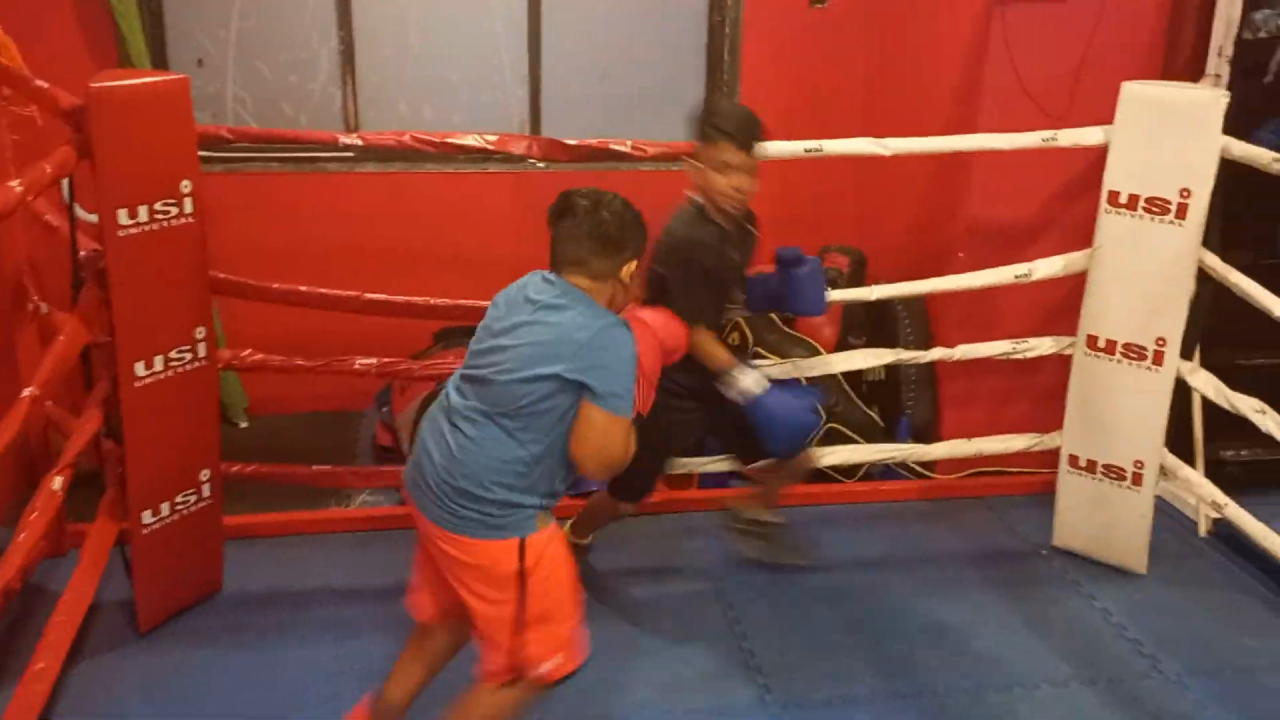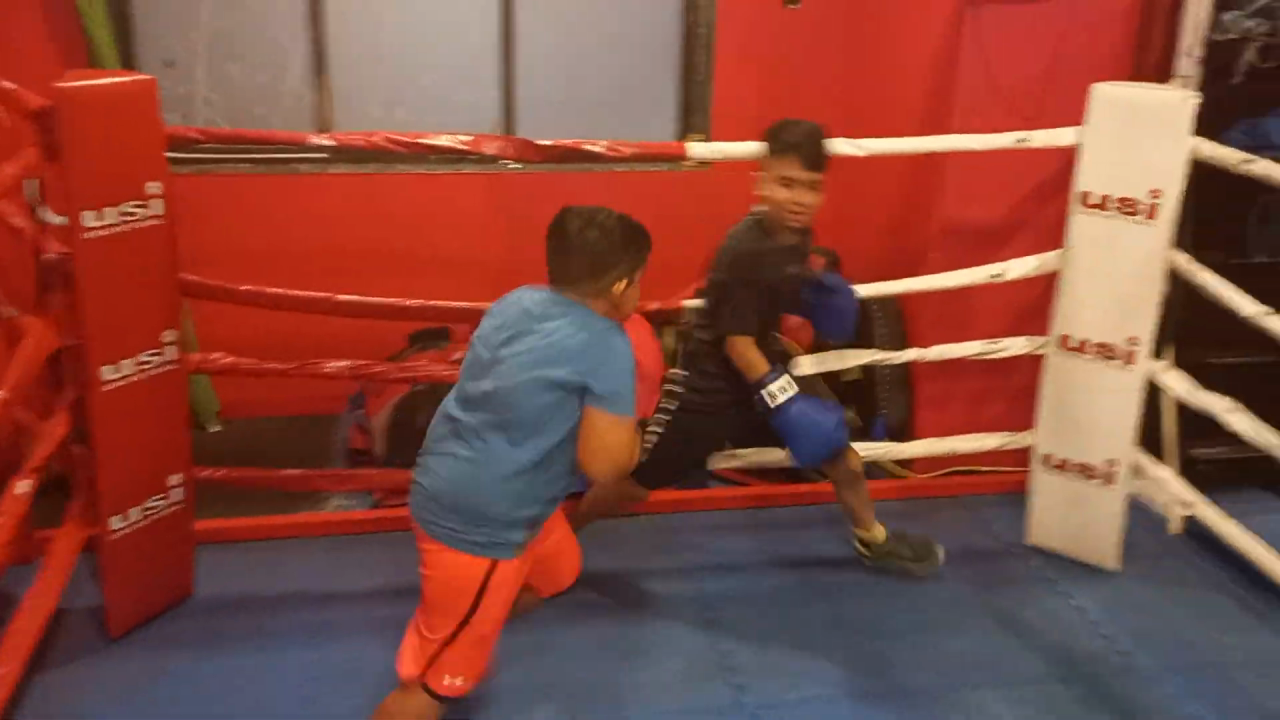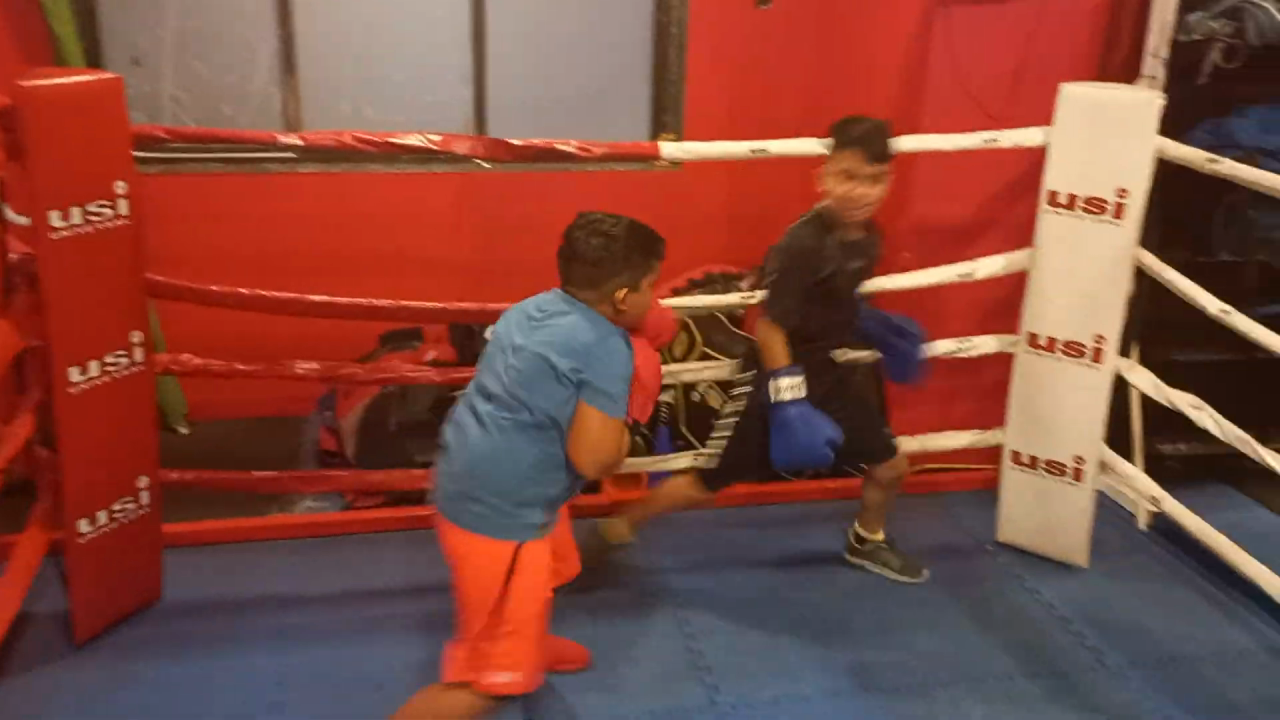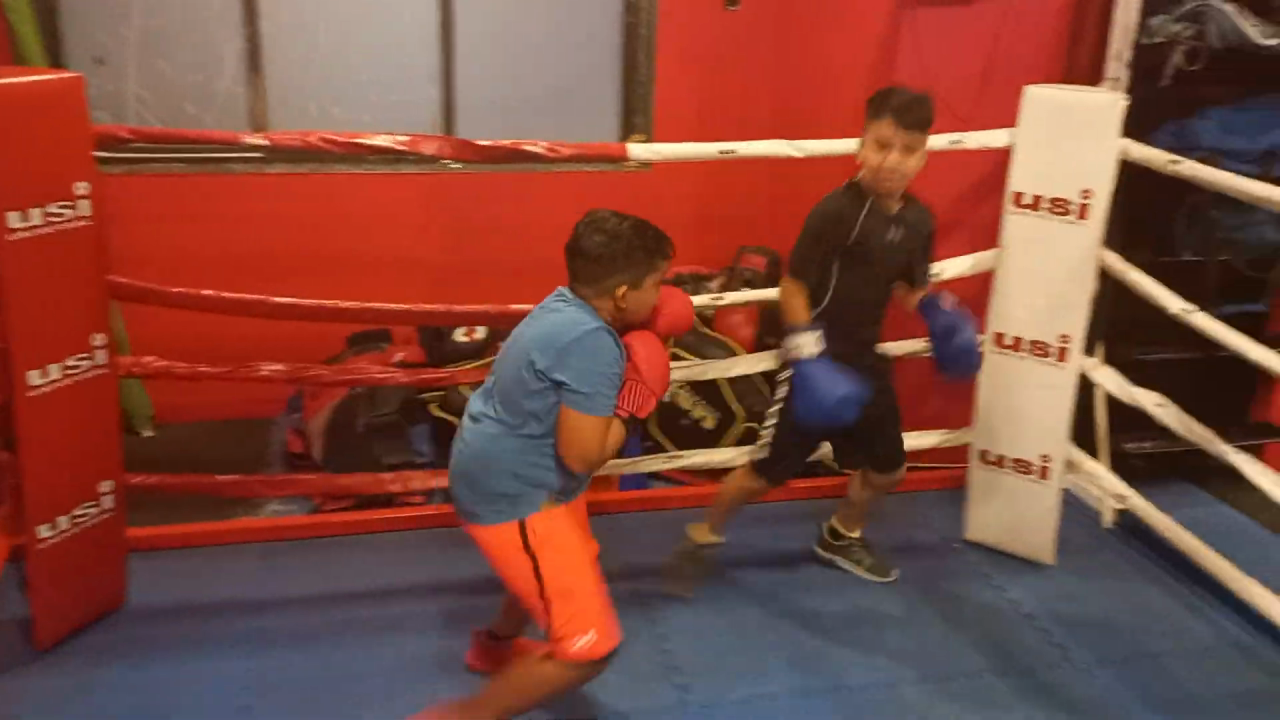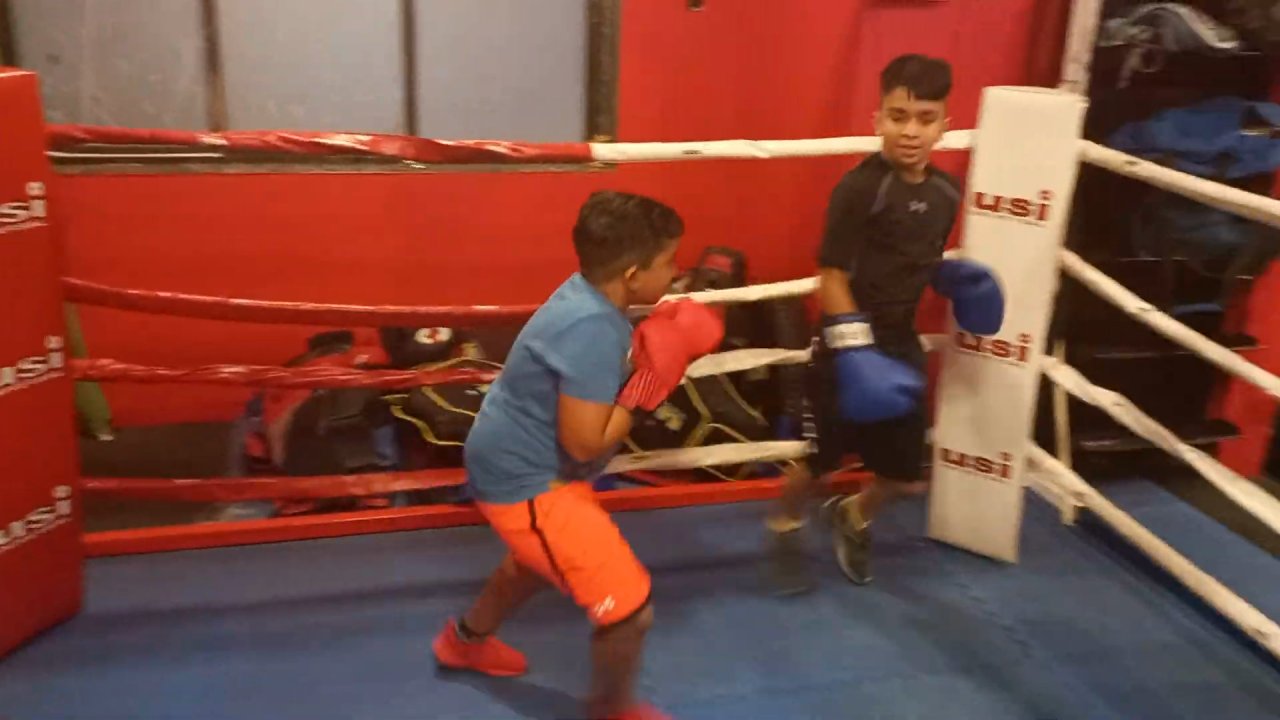
dt=0.1s
person 1, frame 1
left shoulder: (522, 291)
right shoulder: (610, 340)
right elbow: (599, 459)
right wrist: (633, 388)
left hip: (435, 482)
right hip: (491, 515)
left knee: (452, 615)
right knee: (537, 662)
person 1, frame 2
left shoulder: (517, 304)
right shoulder: (607, 349)
right elbow: (607, 468)
right wrist: (631, 404)
left hip: (446, 488)
right hip: (479, 524)
left knee: (555, 571)
right knee: (446, 673)
person 1, frame 3
left shoulder: (531, 309)
right shoulder: (606, 349)
right elbow: (590, 459)
right wrist: (632, 402)
left hip: (468, 481)
right hip: (497, 511)
left knee: (554, 568)
right knee: (496, 675)
left ankle: (530, 643)
person 1, frame 4
left shoulder: (563, 309)
right shoulder: (591, 342)
right elbow: (582, 456)
left wrist: (644, 339)
right wrist: (637, 396)
left hip: (504, 476)
right hip: (512, 499)
left knee: (546, 572)
right knee: (591, 645)
left ankle: (495, 645)
person 1, frame 5
left shoulder: (583, 296)
right shoulder: (594, 329)
left elbow: (599, 374)
right elbow: (585, 443)
left wrist: (667, 334)
right wrist: (649, 383)
left hip: (526, 463)
right hip: (525, 481)
left knee: (539, 560)
right knee: (626, 600)
left ankle: (466, 639)
person 2, frame 1
left shoulder: (739, 223)
right shoulder: (691, 238)
right elbow: (695, 333)
left wrist: (770, 289)
right wrist: (753, 389)
left hip: (710, 366)
right hip: (669, 374)
left knee: (794, 448)
right knee: (628, 492)
left ankle: (755, 515)
right ankle: (570, 543)
person 2, frame 2
left shoulder: (790, 241)
right shoulder: (744, 250)
right elbow: (736, 338)
left wrist: (815, 299)
right wrist: (782, 398)
left hip: (767, 371)
right hip: (712, 378)
left knee: (840, 458)
right knee: (647, 477)
left ankle: (875, 539)
person 2, frame 3
left shoulder: (867, 238)
right shoulder: (808, 245)
right elbow: (768, 323)
left wrist: (877, 327)
right wrist: (790, 397)
left hip: (823, 371)
right hip: (783, 375)
left knee: (888, 465)
right knee: (713, 481)
left ankle: (867, 539)
right ankle: (612, 535)
person 2, frame 4
left shoulder: (920, 220)
right shoulder: (839, 210)
right elbow: (793, 285)
left wrist: (944, 314)
right wrist: (810, 361)
left hip: (862, 356)
right hip: (815, 356)
left knee: (882, 464)
right knee: (774, 468)
left ankle: (842, 536)
right ankle: (701, 538)
person 2, frame 5
left shoulder: (944, 190)
right shoulder: (861, 186)
right elbow: (831, 277)
left wrist: (958, 278)
right wrist: (856, 353)
left hip: (901, 345)
right hip: (852, 348)
left knee: (906, 474)
right knee: (826, 458)
left ankle: (852, 518)
right ankle: (785, 527)
